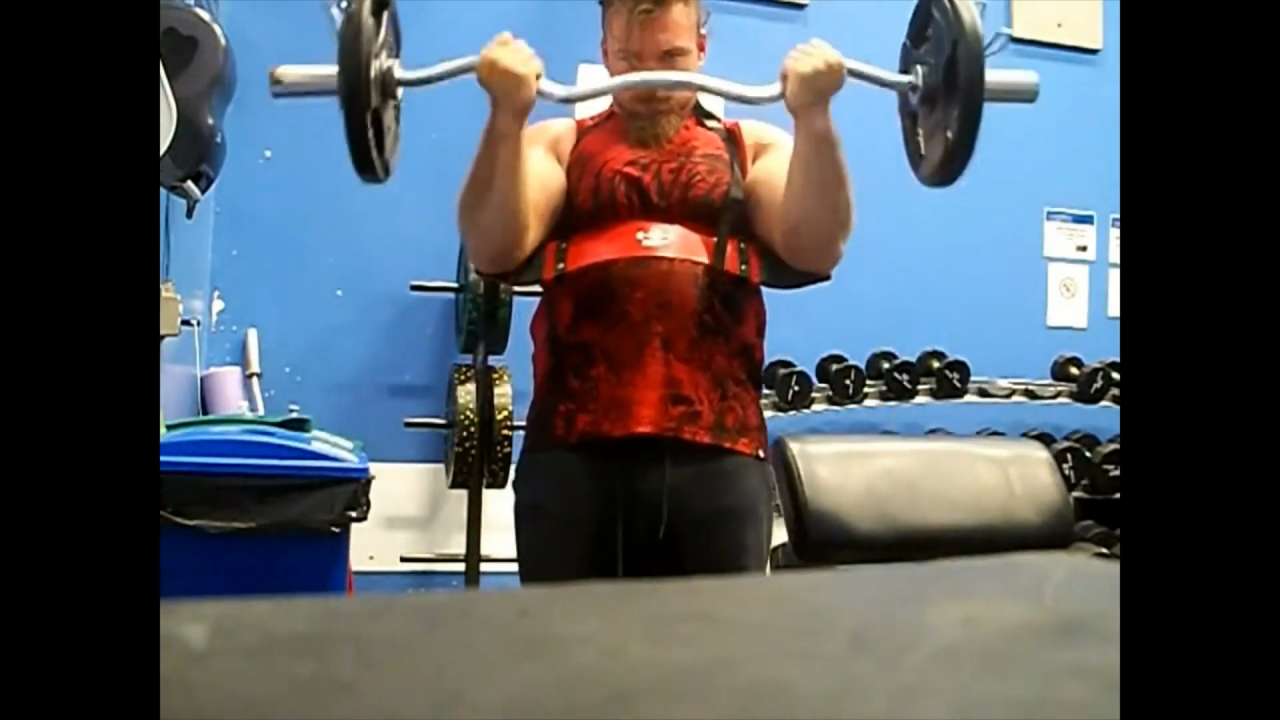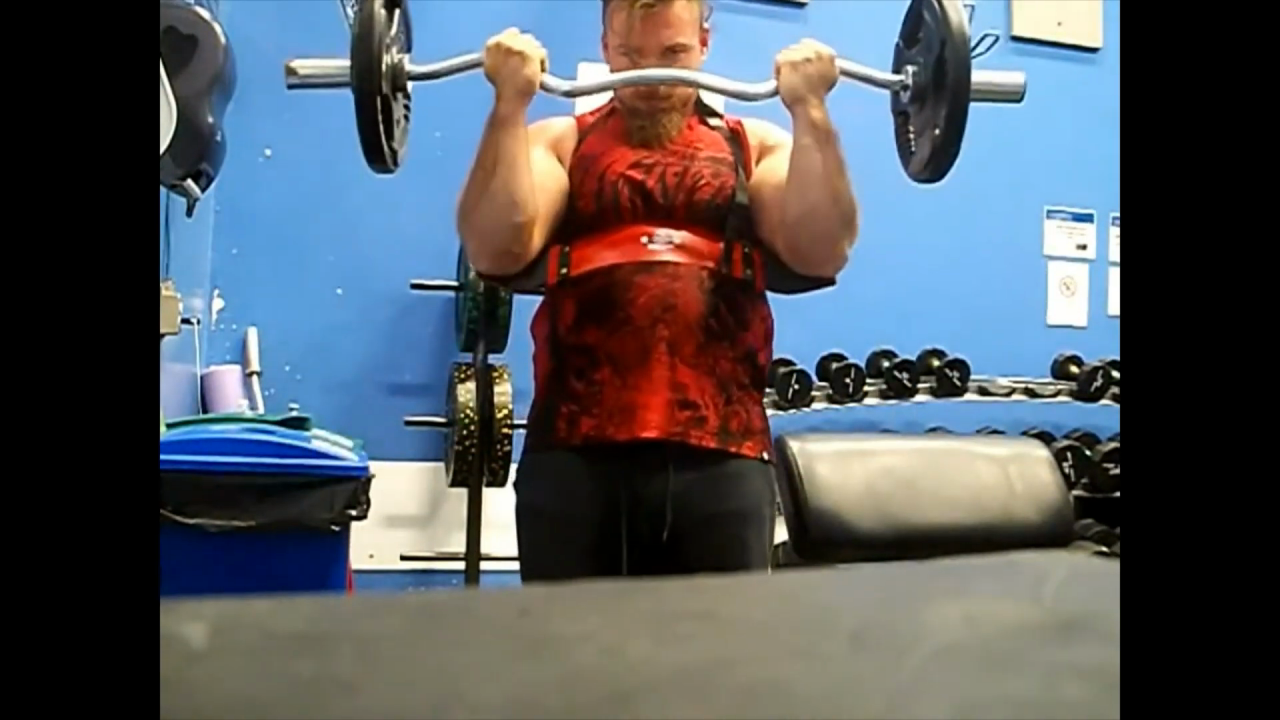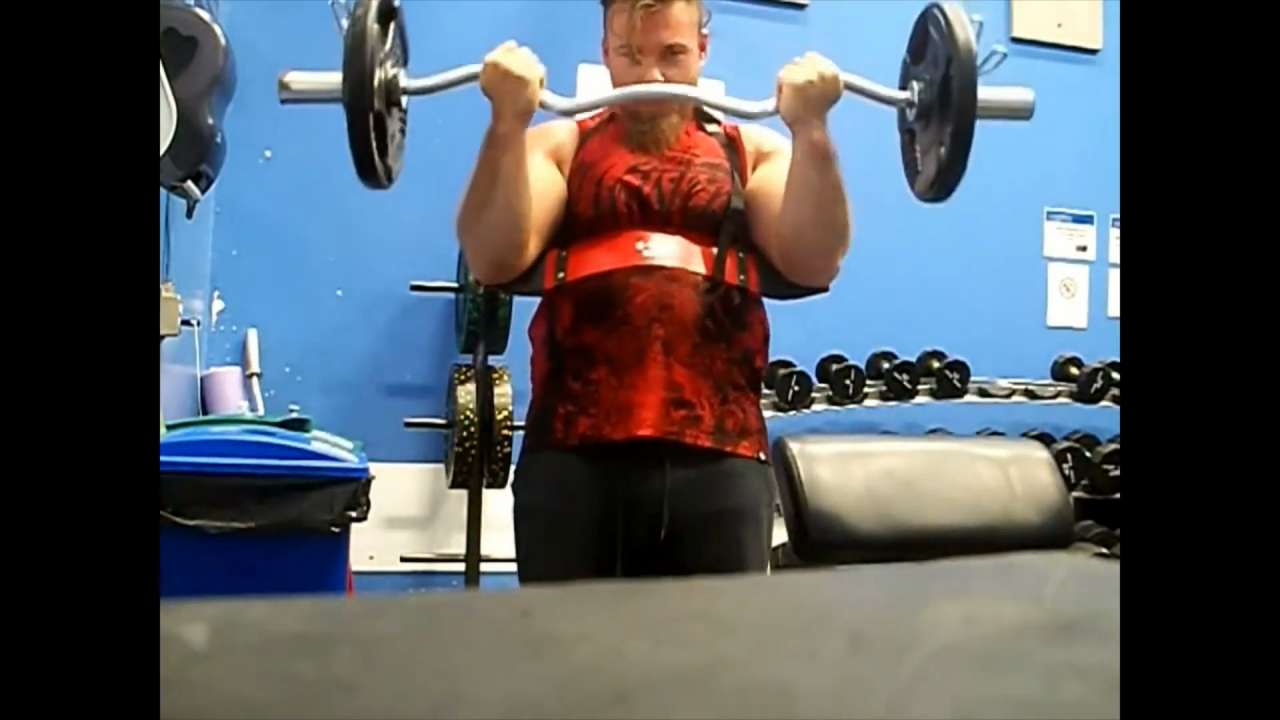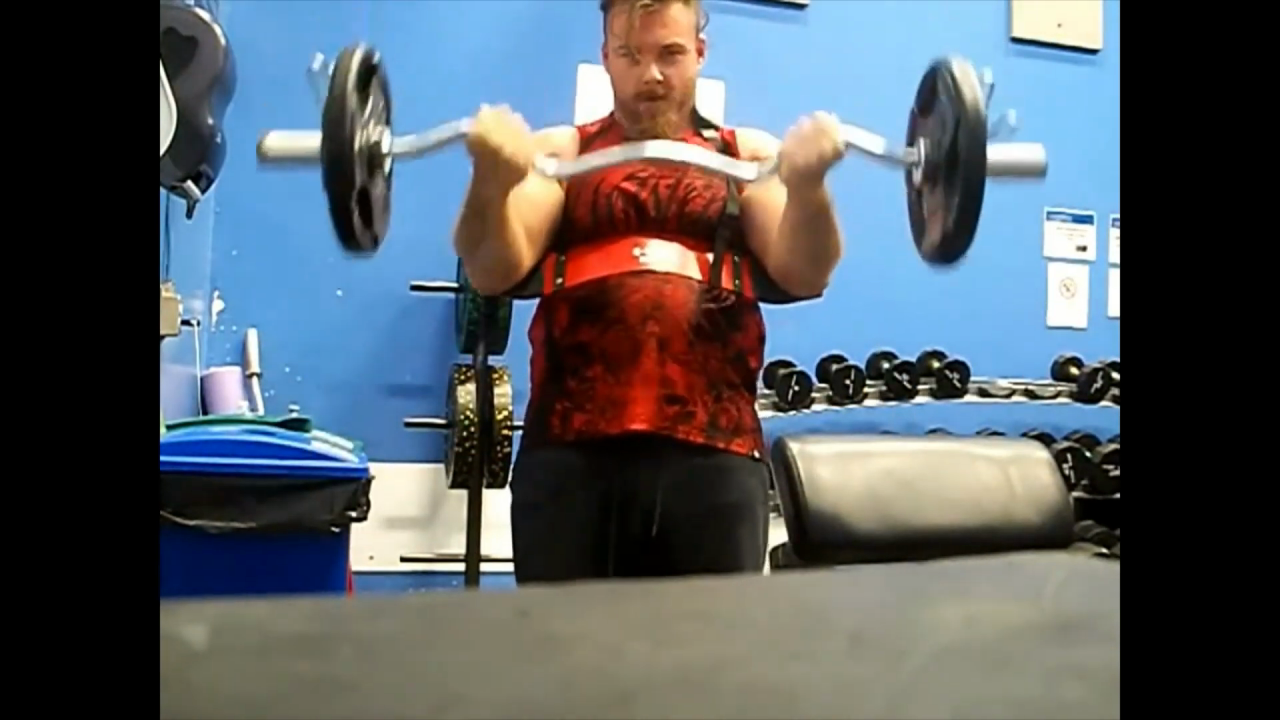
dt=0.2s
person 1, frame 1
left shoulder: (755, 145)
right shoulder: (555, 144)
left elbow: (816, 250)
right elbow: (493, 249)
left wrist: (814, 117)
right wrist: (508, 117)
left hip: (718, 447)
right hip: (574, 444)
person 1, frame 2
left shoulder: (757, 146)
right shoulder: (556, 143)
left elbow: (823, 252)
right elbow: (495, 250)
left wrist: (809, 110)
right wrist: (509, 103)
left hip: (720, 451)
right hip: (576, 448)
person 1, frame 3
left shoulder: (755, 151)
right shoulder: (555, 147)
left elbow: (815, 263)
right elbow: (493, 259)
left wrist: (809, 127)
right wrist: (507, 120)
left hip: (717, 451)
right hip: (574, 448)
person 1, frame 4
left shoulder: (753, 156)
right shoulder: (554, 153)
left elbow: (806, 273)
right elbow: (492, 271)
left wrist: (806, 186)
right wrist: (492, 183)
left hip: (713, 449)
right hip: (571, 447)
